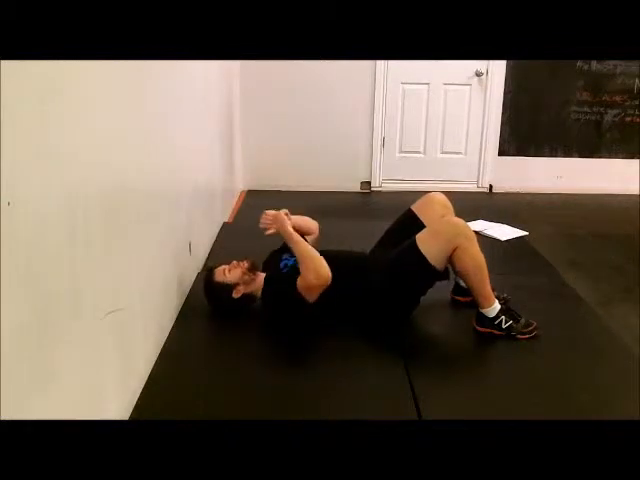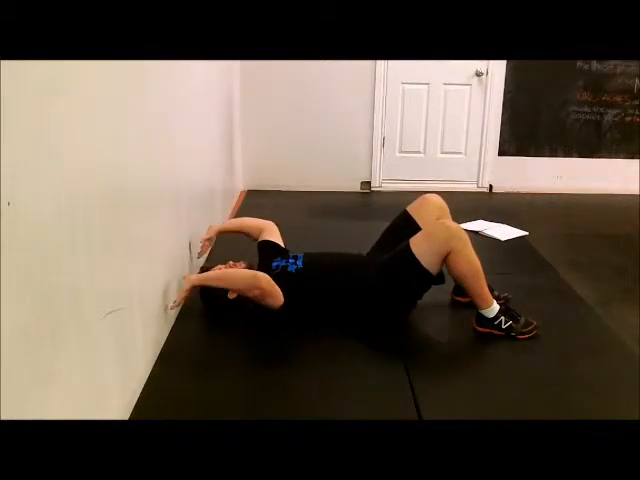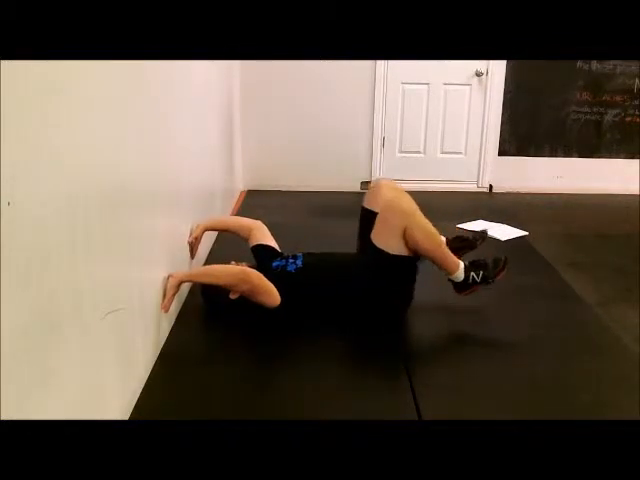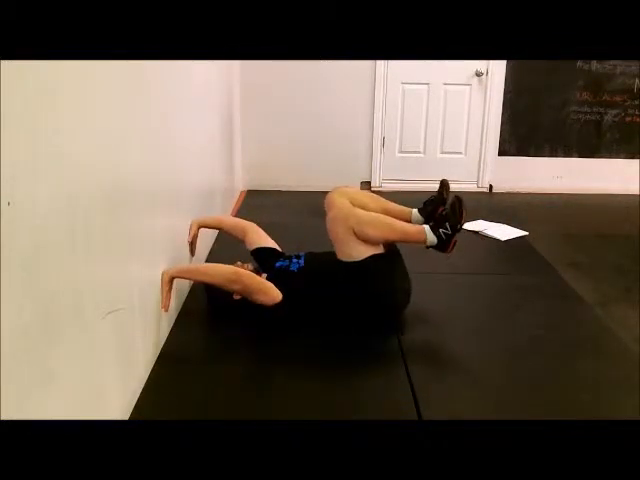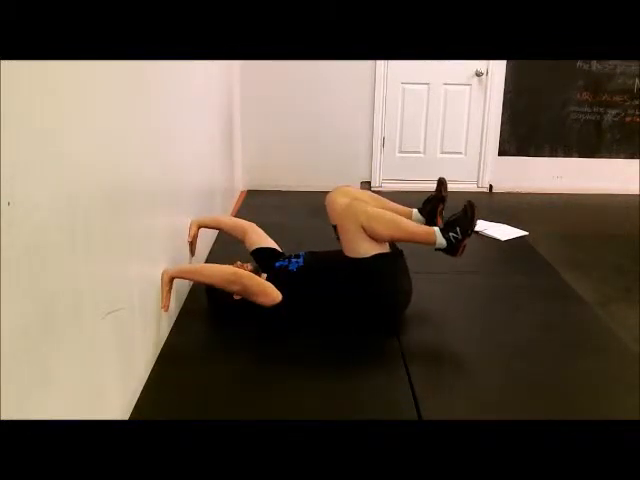
dt=1s
person 1, frame 1
left shoulder: (274, 264)
right shoulder: (278, 297)
left elbow: (312, 229)
right elbow: (320, 279)
left wrist: (284, 220)
right wrist: (287, 231)
left hip: (378, 262)
right hip: (387, 291)
left knee: (436, 202)
right knee: (456, 230)
left ankle: (466, 287)
right ankle: (492, 314)
person 1, frame 2
left shoulder: (271, 263)
right shoulder: (269, 296)
left elbow: (266, 226)
right elbow: (257, 282)
left wrist: (218, 228)
right wrist: (194, 280)
left hip: (373, 265)
right hip: (381, 293)
left knee: (432, 203)
right knee: (448, 231)
left ankle: (467, 288)
right ankle: (491, 315)
person 1, frame 3
left shoulder: (268, 263)
right shoulder: (268, 294)
left elbow: (254, 226)
right elbow: (243, 276)
left wrist: (204, 226)
right wrist: (181, 276)
left hip: (366, 268)
right hip: (383, 290)
left knee: (384, 189)
right knee: (394, 207)
left ankle: (445, 247)
right ankle: (462, 275)
person 1, frame 4
left shoulder: (271, 265)
right shoulder: (271, 298)
left elbow: (247, 228)
right elbow: (236, 277)
left wrist: (199, 223)
right wrist: (173, 272)
left hip: (383, 279)
right hip: (381, 293)
left knee: (338, 198)
right knee: (341, 214)
left ankle: (420, 217)
right ankle: (434, 236)
person 1, frame 5
left shoulder: (270, 266)
right shoulder: (271, 296)
left elbow: (246, 228)
right elbow: (234, 277)
left wrist: (200, 222)
right wrist: (173, 272)
left hip: (373, 273)
right hip: (382, 292)
left knee: (340, 195)
right knee: (352, 210)
left ankle: (421, 217)
right ankle: (444, 238)
